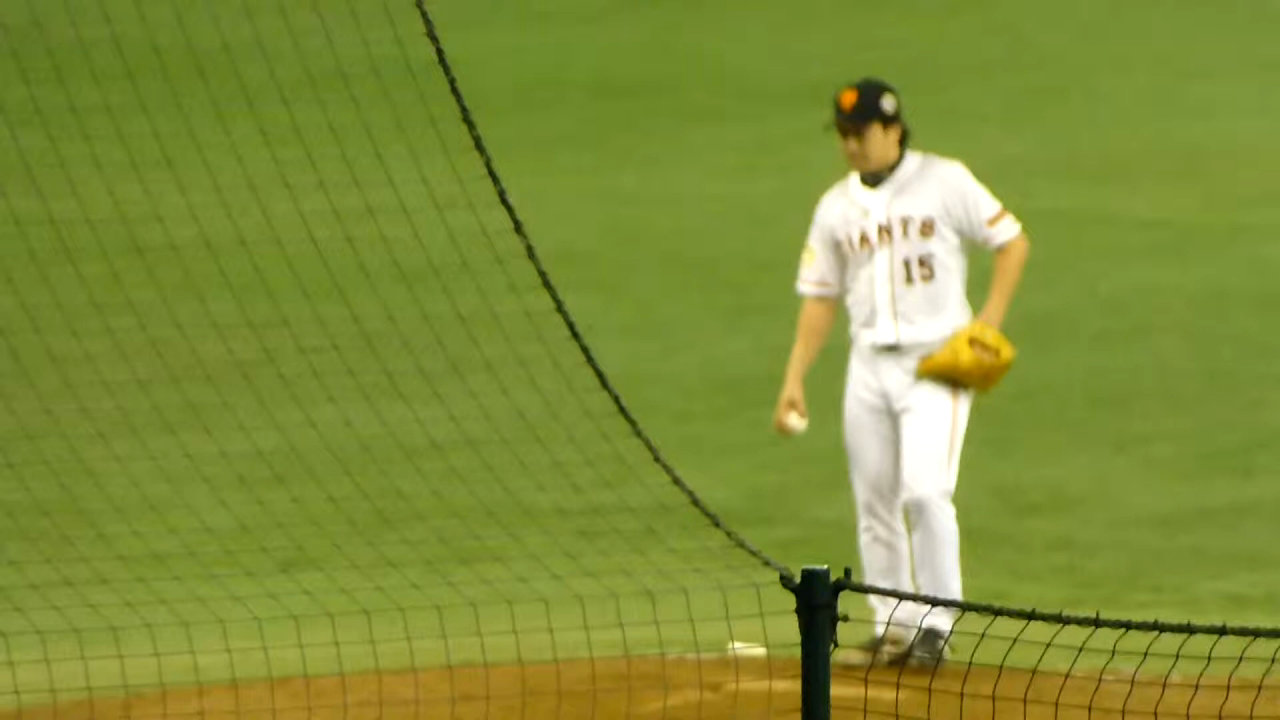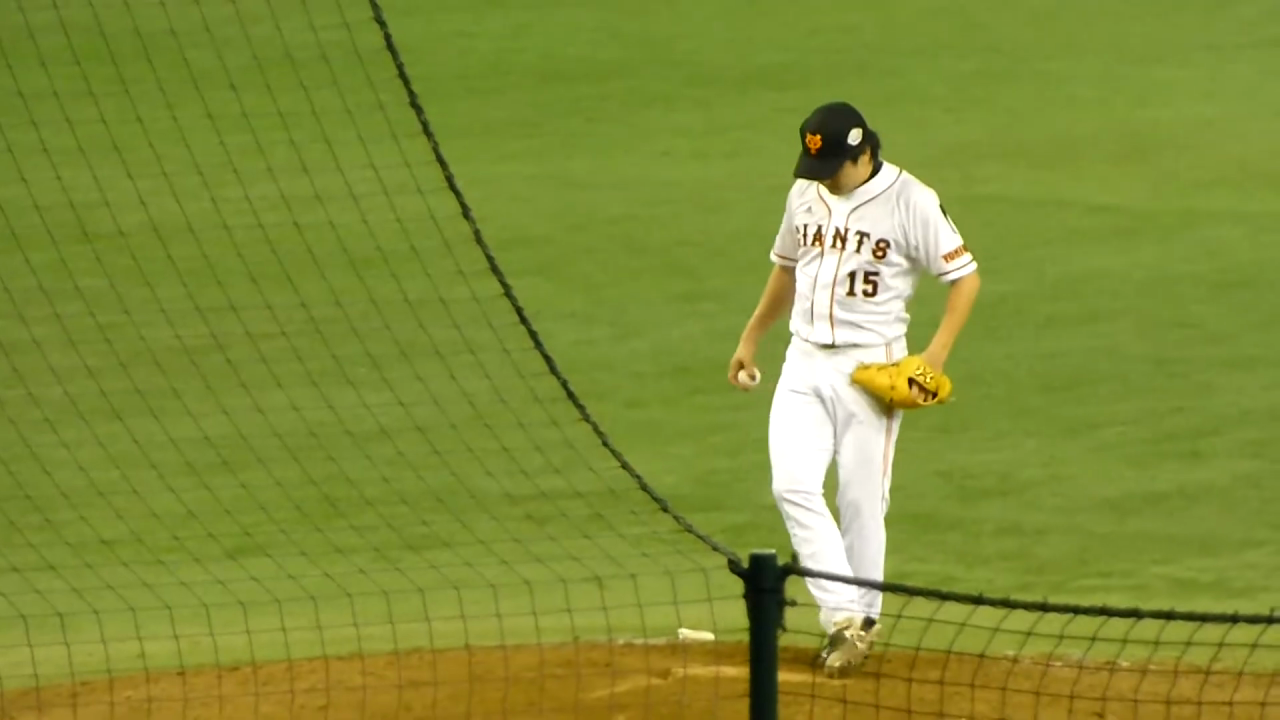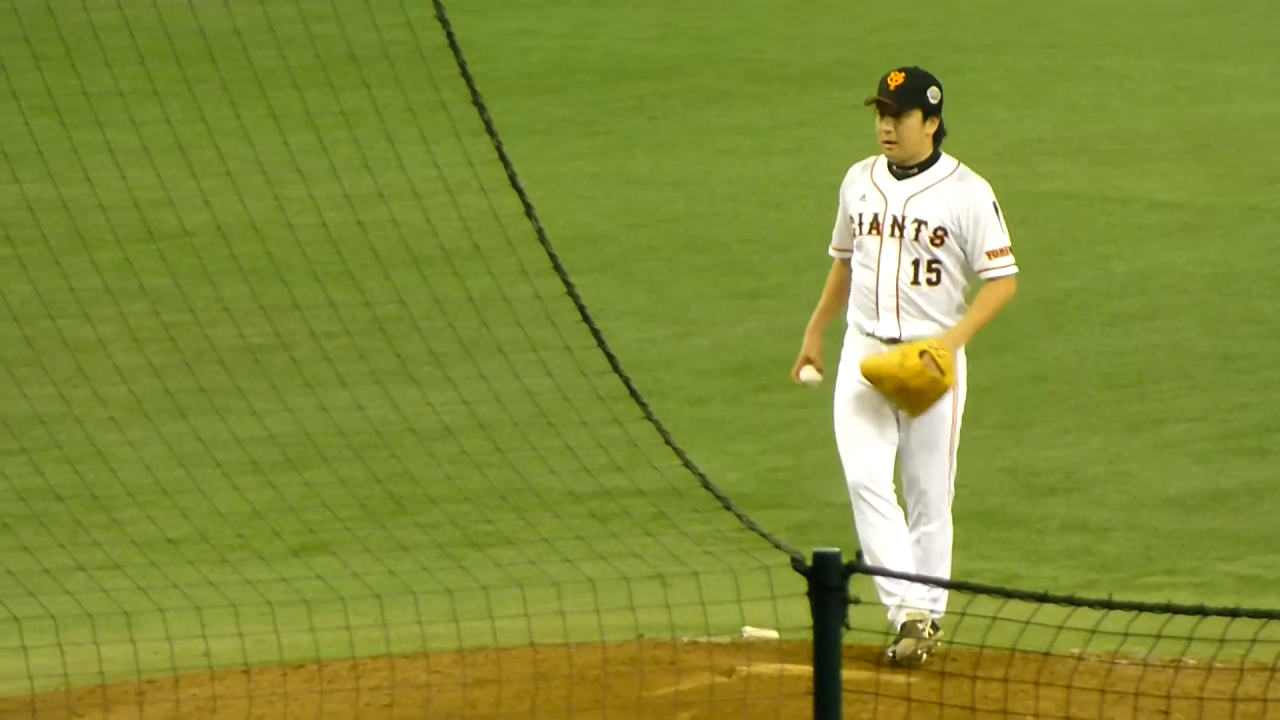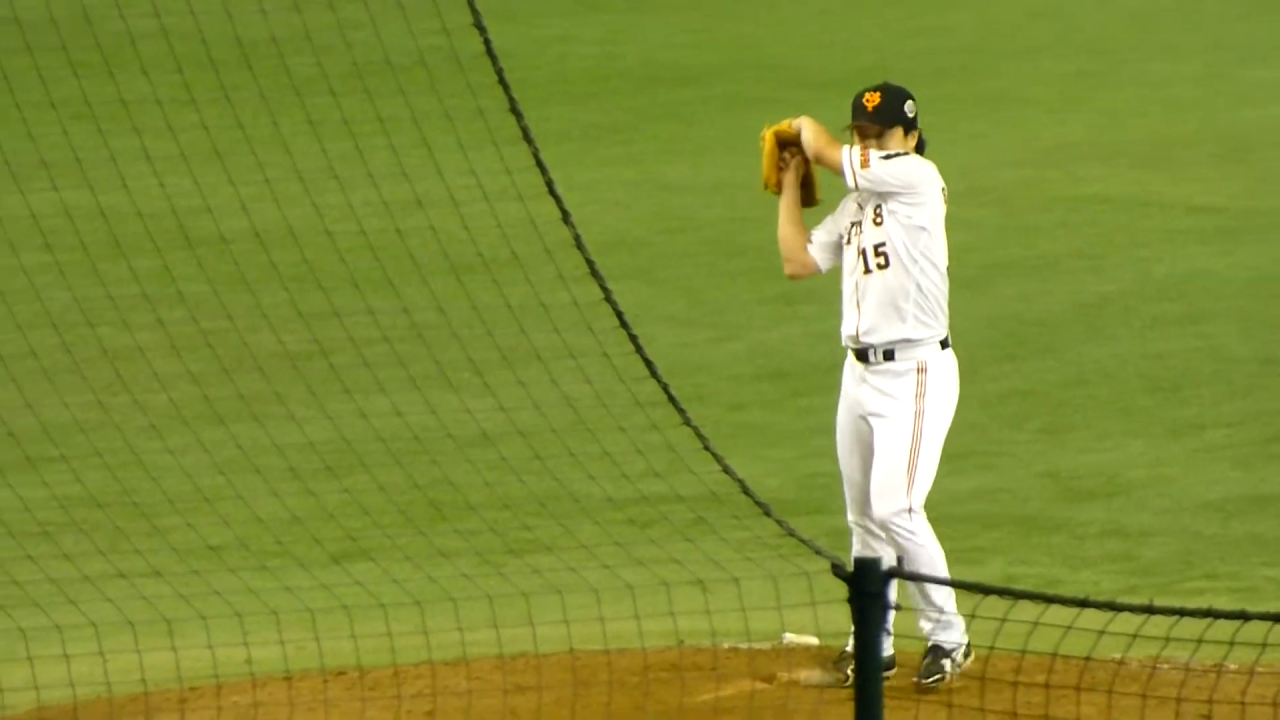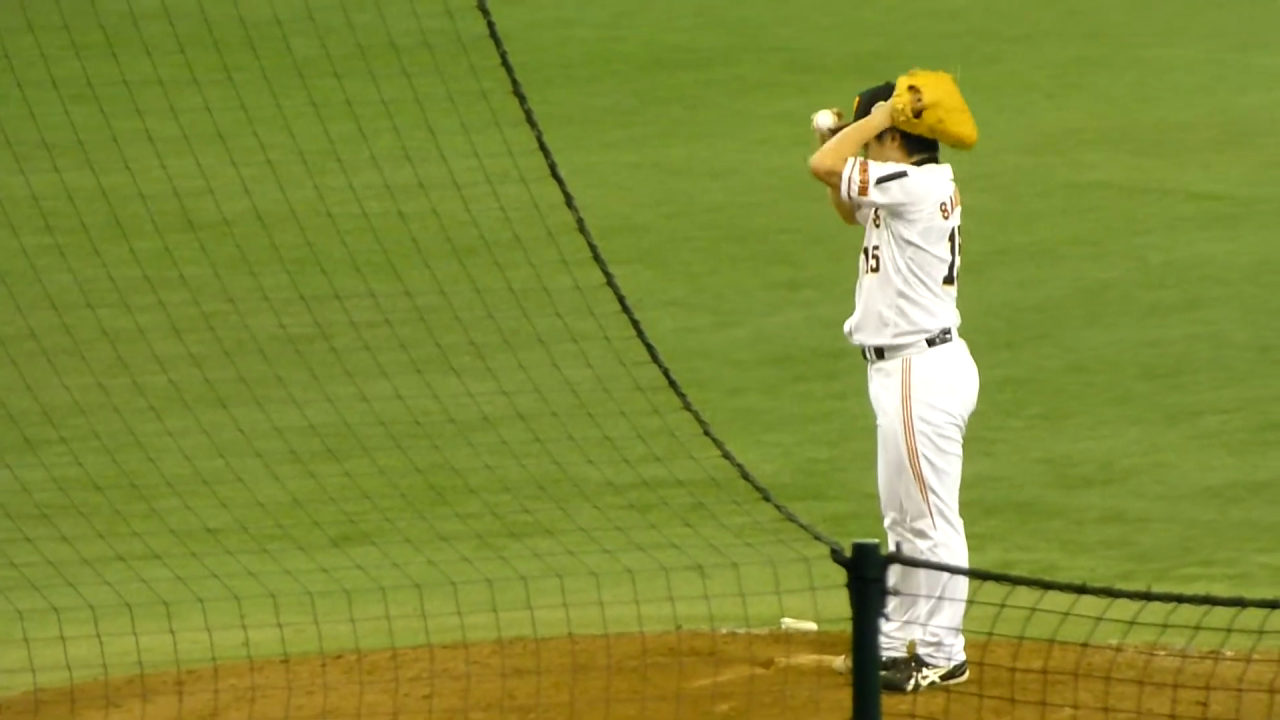
dt=1s
person 1, frame 1
left shoulder: (946, 181)
right shoulder: (835, 206)
left elbow: (1012, 242)
right elbow: (820, 297)
left wrist: (989, 323)
right wrist: (794, 380)
right hip: (869, 368)
left knee: (925, 490)
right knee: (875, 505)
left ankle: (934, 621)
right ankle: (891, 623)
person 1, frame 2
left shoulder: (912, 200)
right shoulder: (804, 192)
left elbow: (964, 276)
left wrist: (936, 354)
right wrist: (751, 337)
left hip: (871, 368)
right hip: (804, 360)
left knee: (862, 503)
right knee: (793, 487)
left ankle: (858, 623)
right ankle: (839, 618)
person 1, frame 3
left shoulder: (967, 191)
right shoulder: (858, 179)
left elbow: (1002, 281)
left wrist: (950, 340)
right wrist: (815, 330)
right hip: (865, 358)
left knee: (929, 497)
right knee: (866, 482)
left ankle: (924, 615)
right ankle: (910, 615)
person 1, frame 4
left shoulder: (918, 177)
right shoulder: (856, 203)
left elbow: (824, 148)
right elbow: (796, 262)
left wrist: (804, 126)
right wrist: (790, 184)
left hip: (917, 374)
right hip: (860, 372)
left knee: (897, 510)
right knee: (866, 519)
left ankle: (947, 637)
right ankle: (872, 647)
person 1, frame 5
left shoulder: (916, 185)
right shoulder: (907, 186)
left elbow: (823, 167)
right elbow: (848, 207)
left wrist: (888, 112)
right wrist: (832, 140)
left hip: (922, 372)
right hip: (903, 369)
left knee: (930, 519)
right knee: (902, 519)
left ankle: (943, 654)
right ankle: (897, 640)
